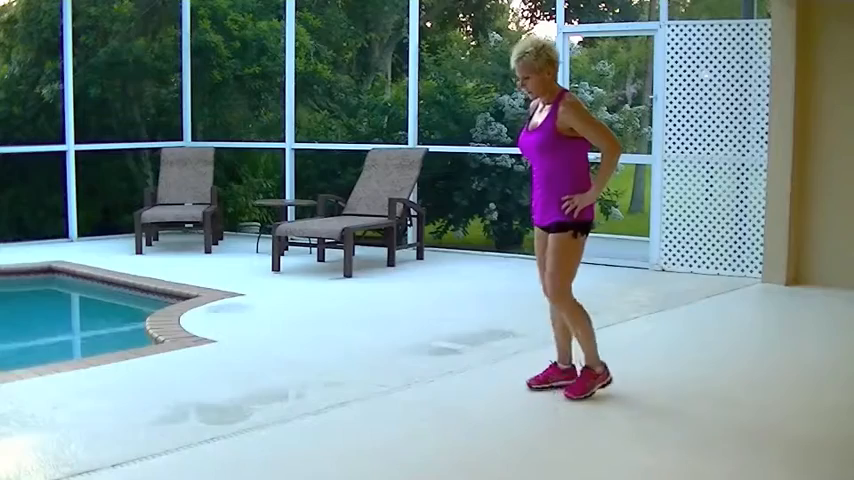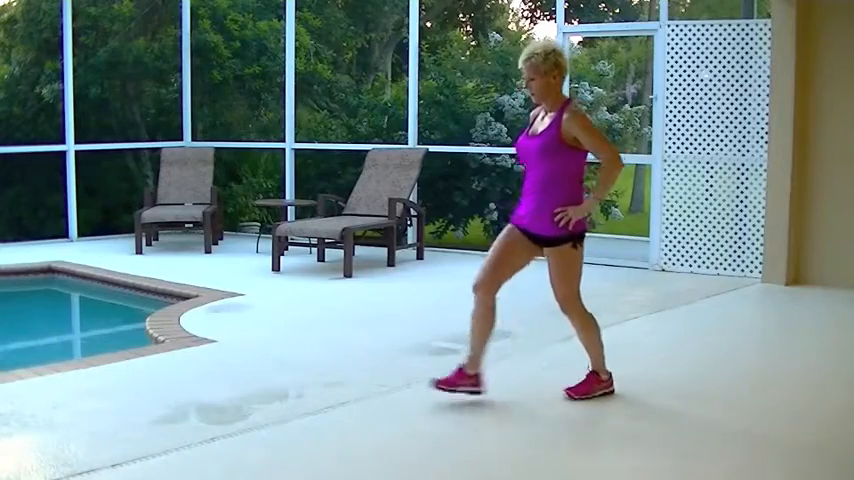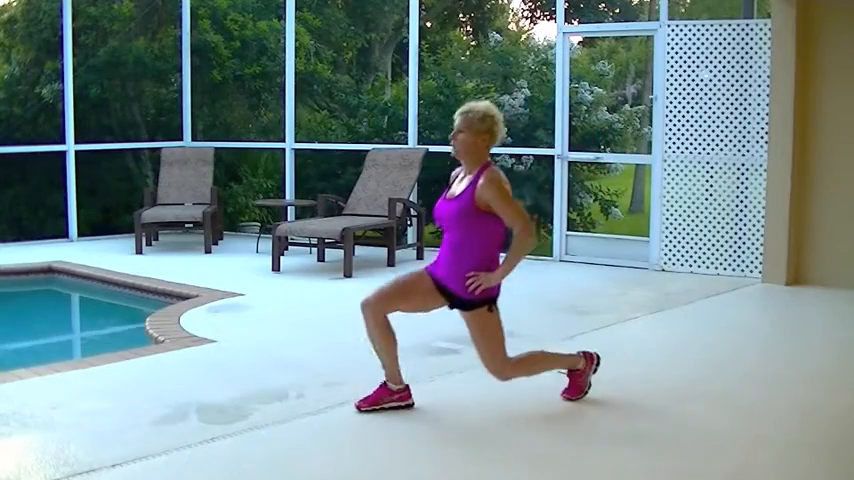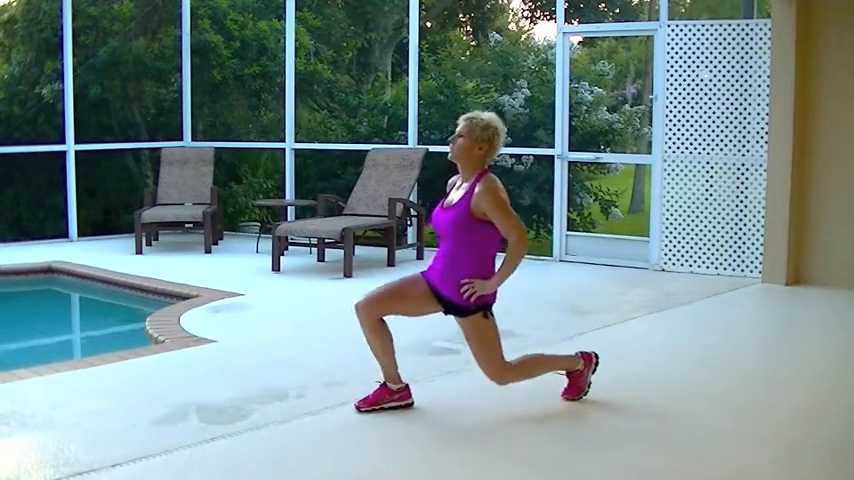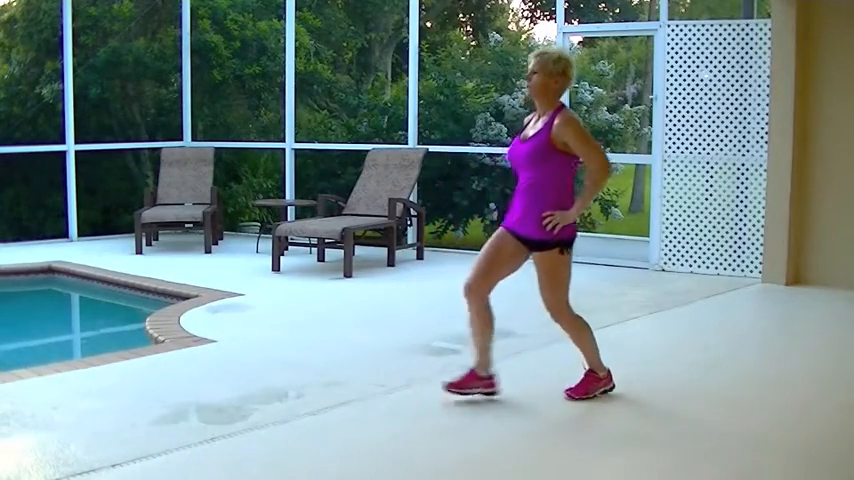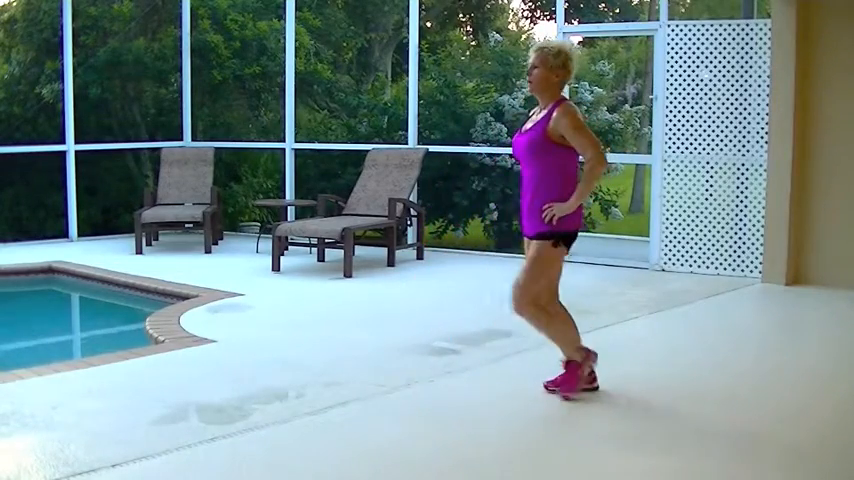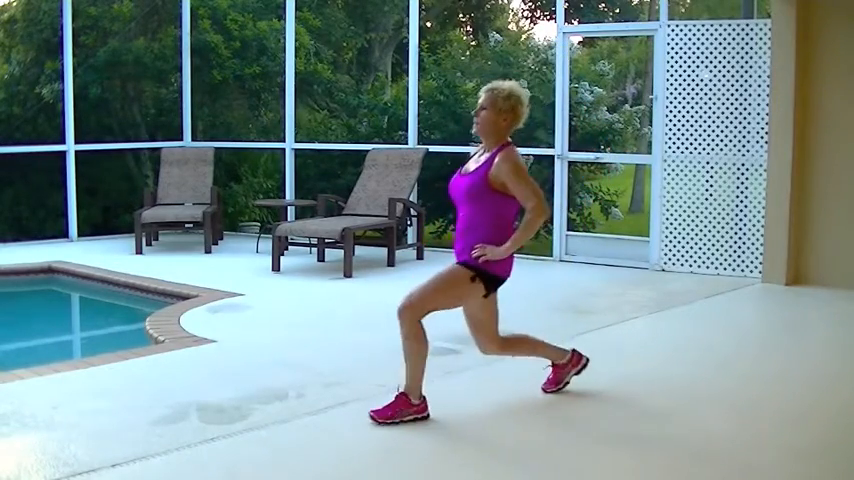
dt=0.5s
person 1, frame 1
left shoulder: (568, 108)
right shoulder: (536, 107)
left elbow: (612, 148)
left wrist: (592, 194)
left hip: (569, 214)
right hip: (543, 213)
left knee: (559, 294)
right knee: (552, 293)
left ankle: (596, 368)
right ankle: (563, 365)
person 1, frame 2
left shoulder: (573, 117)
right shoulder: (536, 115)
left elbow: (614, 162)
left wrist: (586, 206)
left hip: (561, 226)
right hip: (525, 219)
left knee: (569, 304)
right knee: (482, 287)
left ankle: (601, 376)
right ankle: (470, 372)
person 1, frame 3
left shoulder: (490, 181)
right shoulder: (457, 175)
left elbow: (526, 231)
left wrist: (498, 275)
left hip: (471, 288)
right hip: (440, 276)
left knee: (501, 369)
right knee: (372, 307)
left ankle: (580, 363)
right ankle: (396, 388)
person 1, frame 4
left shoulder: (486, 190)
right shoulder: (453, 183)
left elbow: (519, 241)
left wrist: (493, 283)
left hip: (468, 294)
right hip: (436, 281)
left knee: (500, 374)
right knee: (366, 308)
left ankle: (578, 363)
right ankle: (395, 388)
person 1, frame 5
left shoulder: (565, 122)
right shoulder: (532, 120)
left elbow: (601, 166)
left wrist: (574, 212)
left hip: (550, 231)
right hip: (516, 224)
left knee: (557, 309)
right knee: (474, 290)
left ankle: (600, 375)
right ankle: (483, 372)
person 1, frame 6
left shoulder: (563, 114)
right shoulder: (537, 114)
left elbow: (597, 160)
left wrist: (571, 204)
left hip: (555, 223)
right hip: (534, 221)
left knee: (523, 301)
right knee: (543, 302)
left ankle: (579, 355)
right ankle: (579, 369)
person 1, frame 7
left shoulder: (506, 160)
right shoulder: (479, 154)
left elbow: (539, 210)
left wrist: (505, 249)
left hip: (483, 265)
right hip: (469, 263)
left knee: (408, 311)
right knee: (491, 344)
left ankle: (413, 400)
right ankle: (566, 358)
